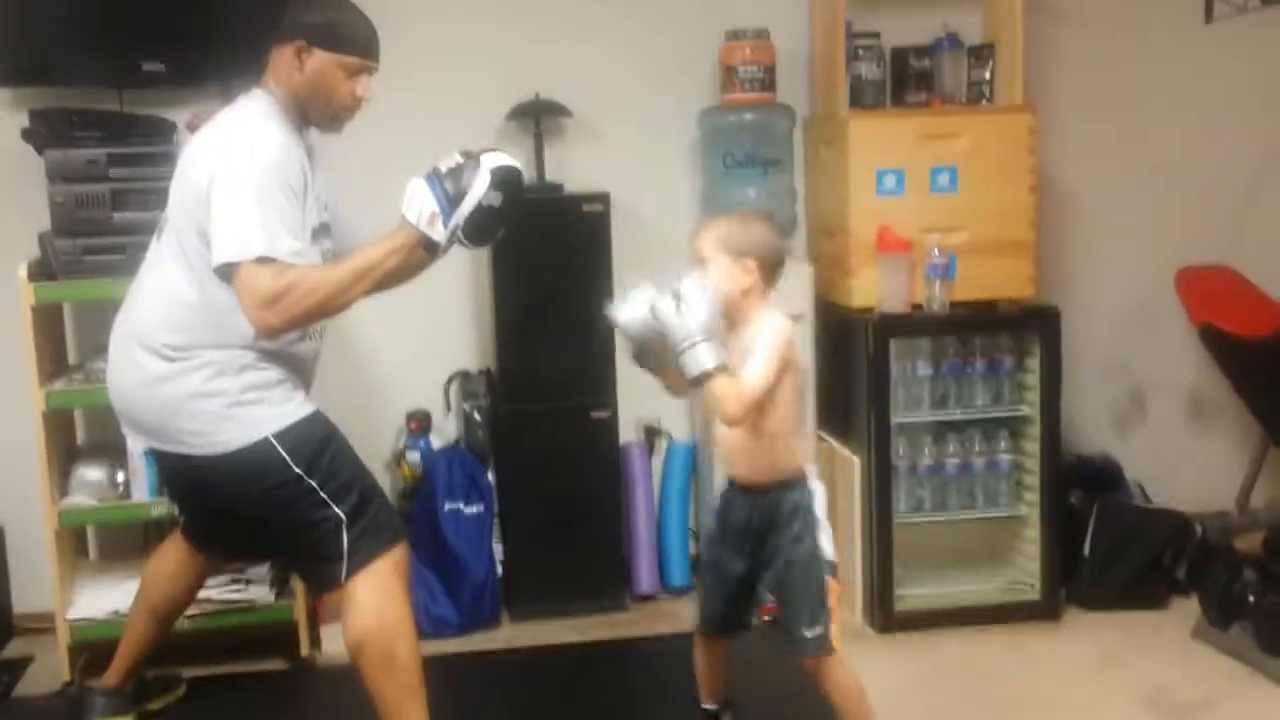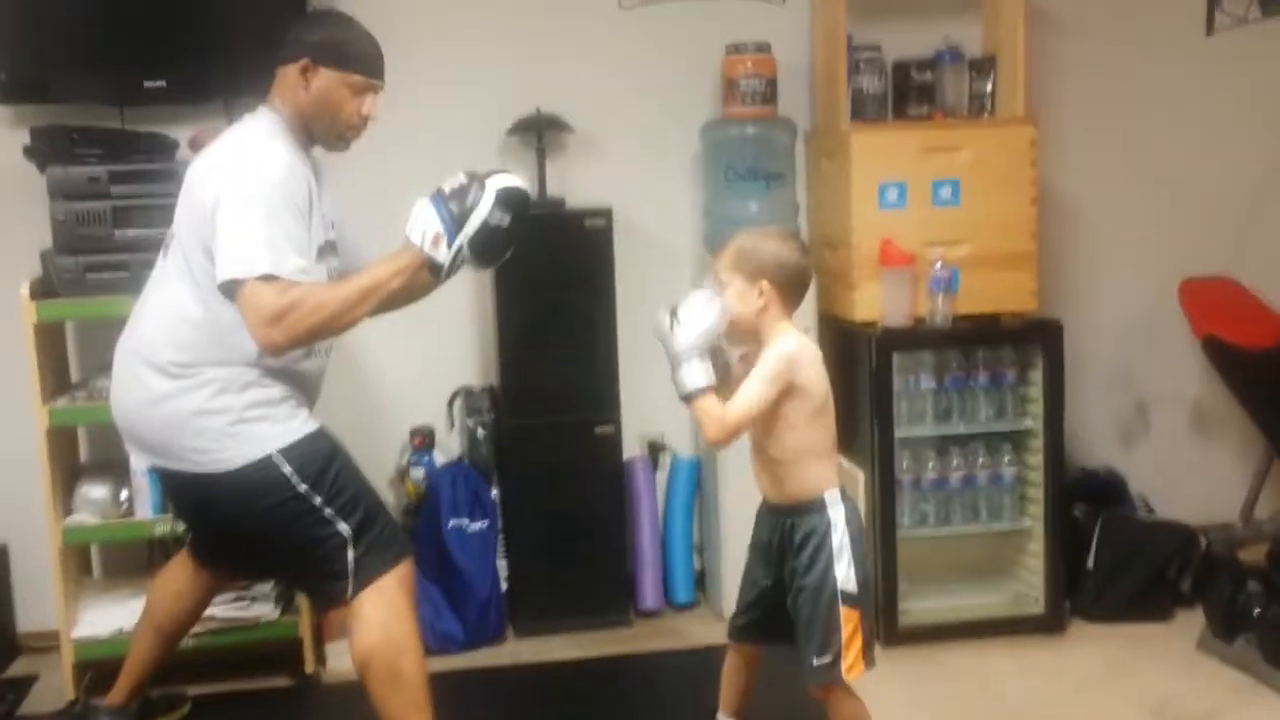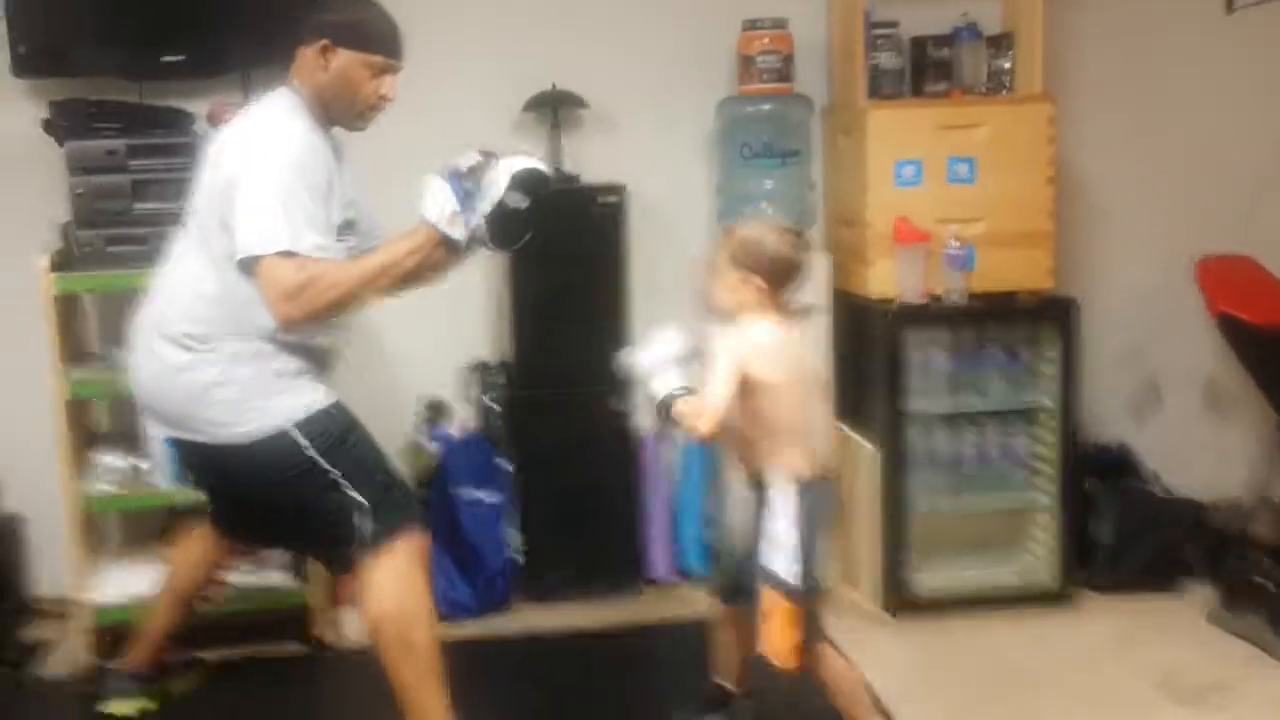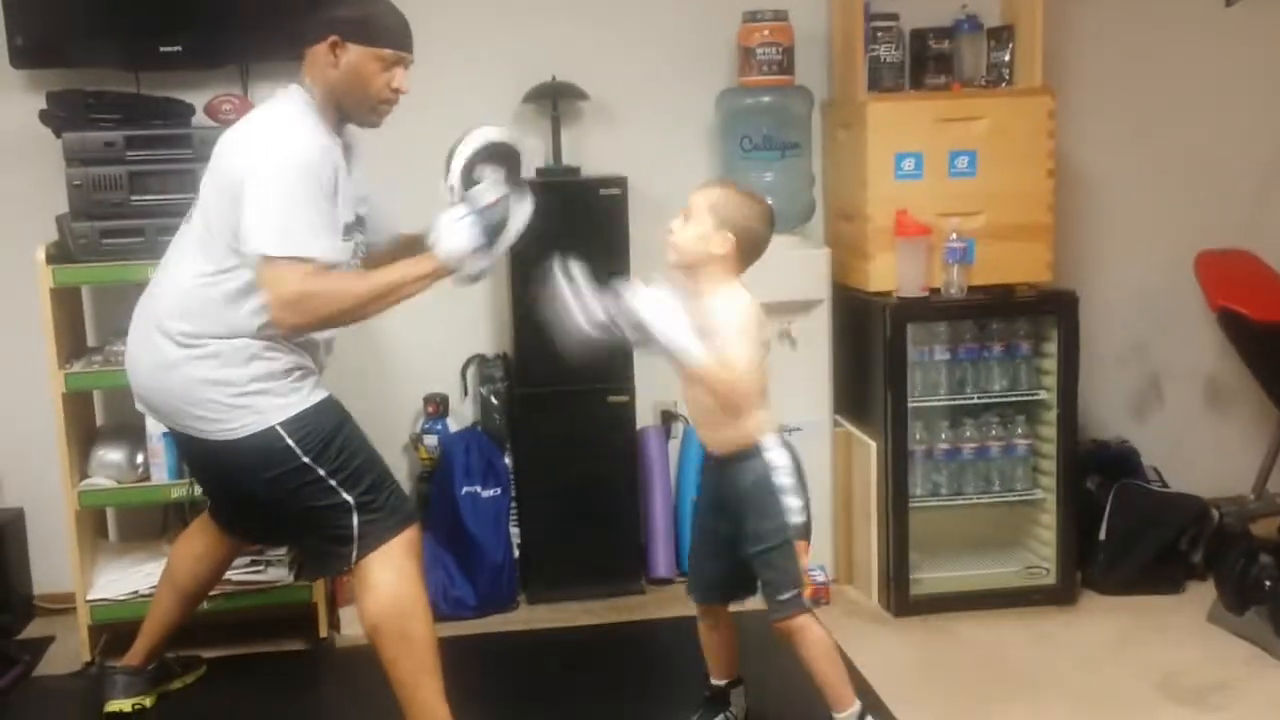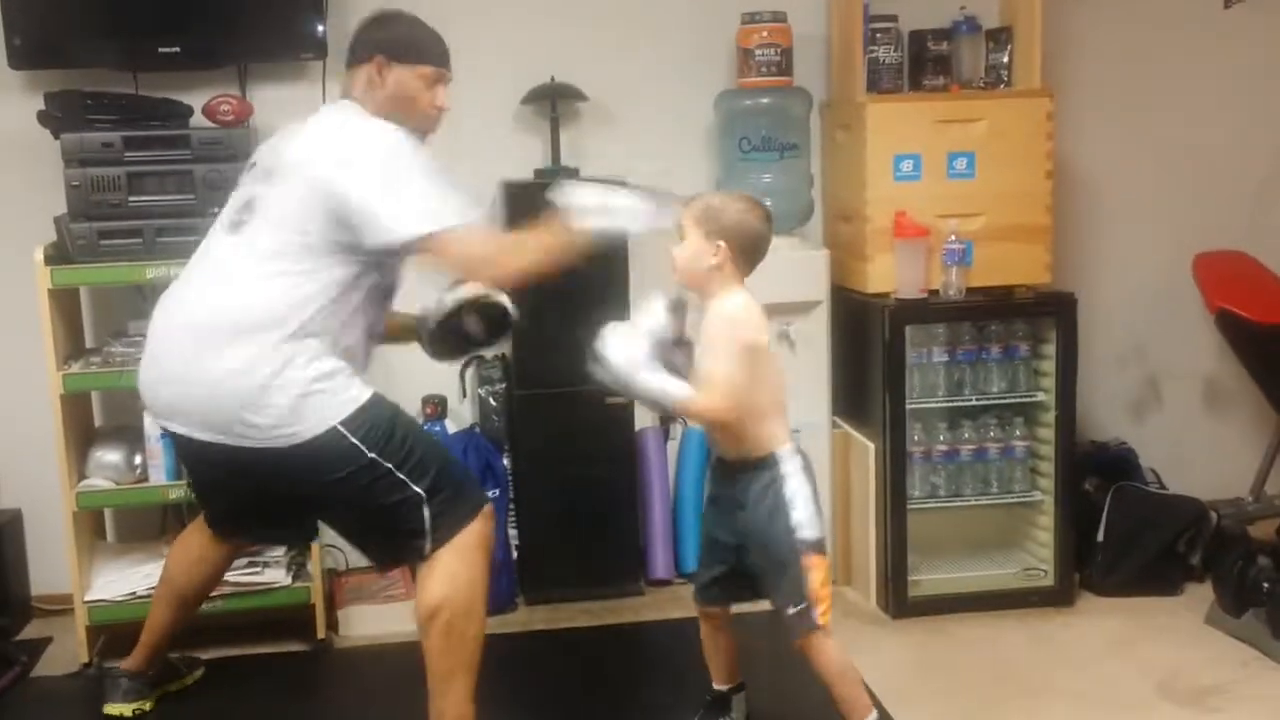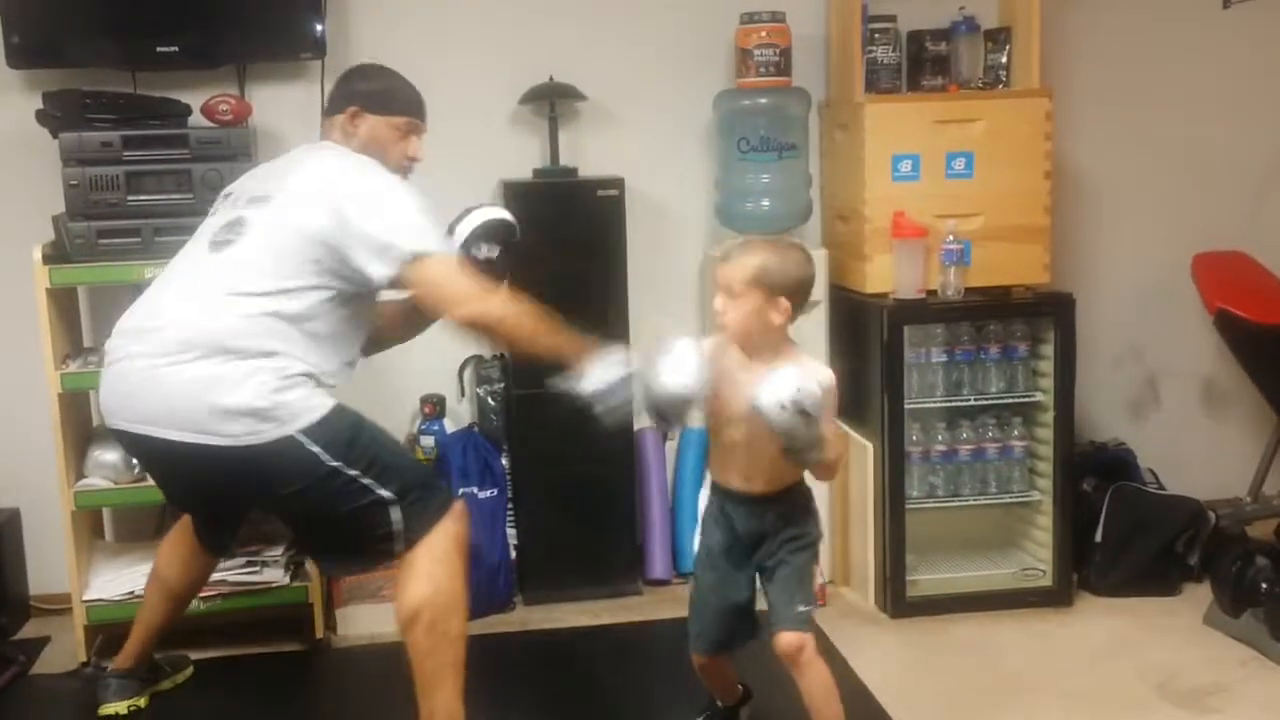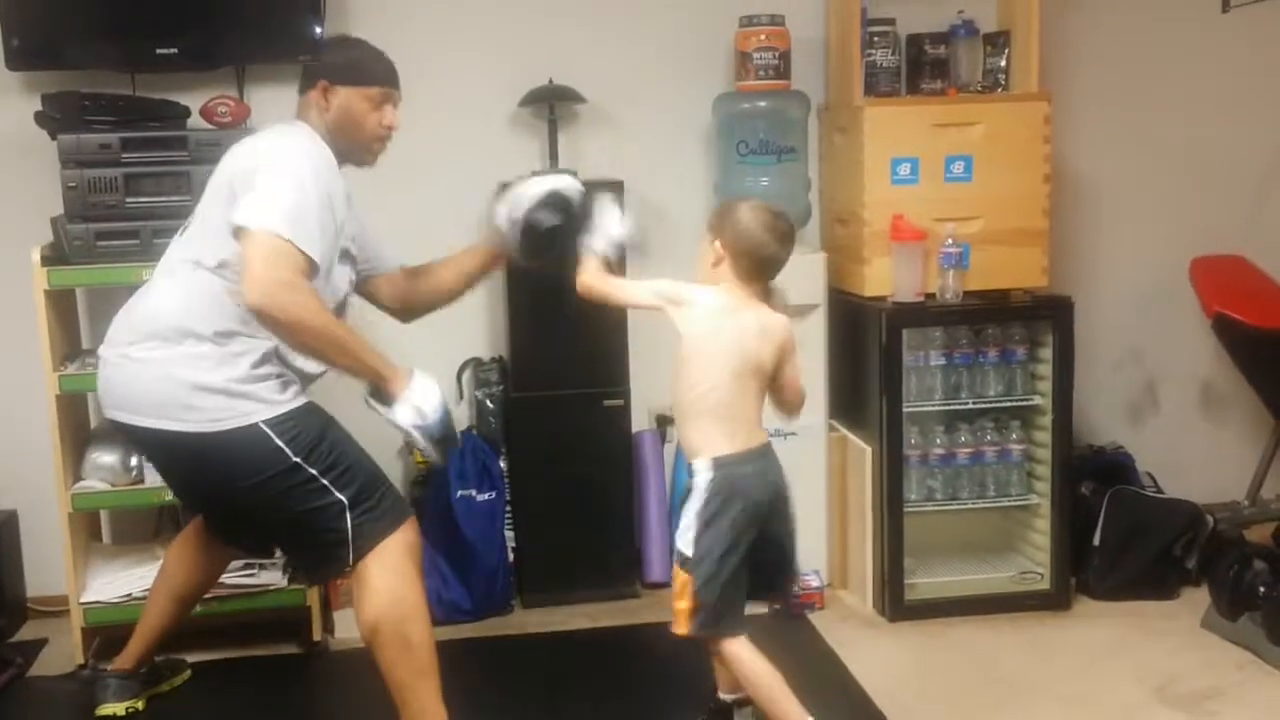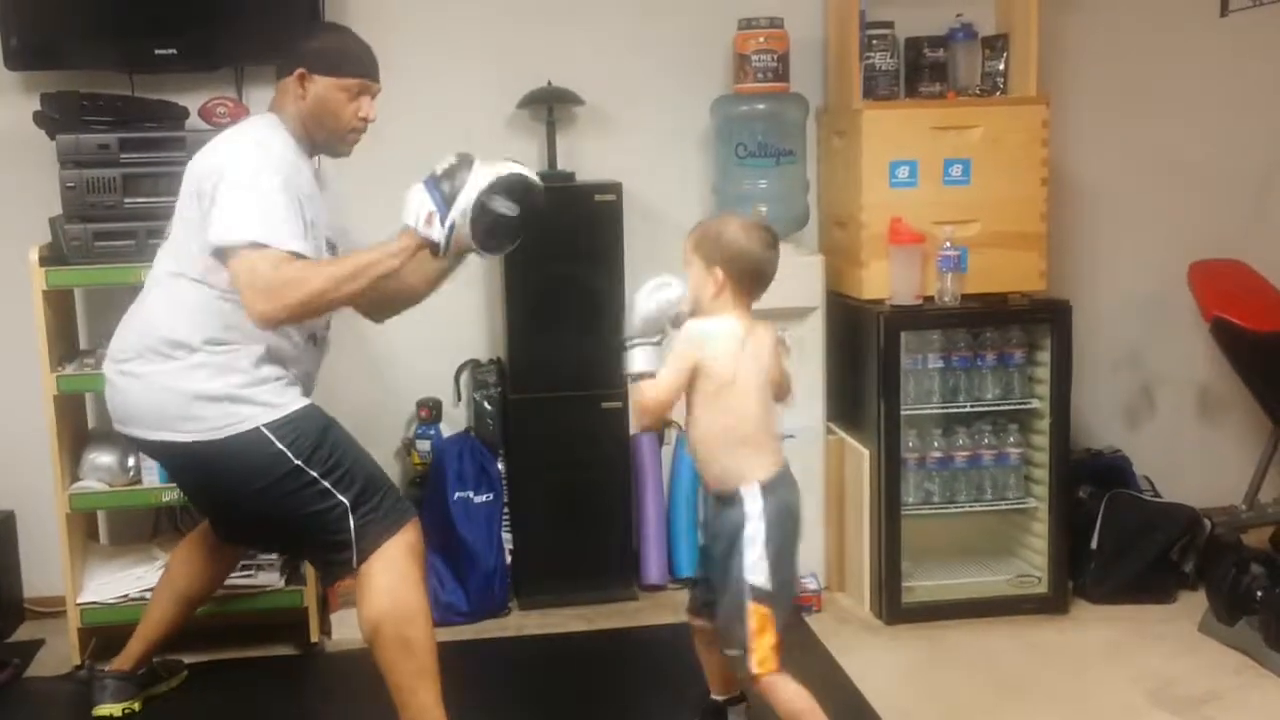
dt=0.3s
person 1, frame 1
left shoulder: (273, 142)
right shoulder: (257, 145)
left elbow: (350, 271)
right elbow: (272, 305)
left wrist: (440, 231)
right wrist: (416, 233)
left hip: (170, 387)
right hip: (213, 397)
left knee: (208, 536)
right knee: (376, 555)
person 1, frame 2
left shoulder: (281, 161)
right shoulder: (262, 163)
left elbow: (346, 293)
right elbow: (275, 323)
left wrist: (443, 252)
right wrist: (418, 250)
left hip: (173, 404)
right hip: (220, 413)
left knee: (218, 555)
right knee: (381, 572)
person 1, frame 3
left shoulder: (304, 141)
right shoulder: (279, 142)
left elbow: (363, 268)
right elbow: (295, 298)
left wrist: (461, 230)
right wrist: (433, 229)
left hip: (192, 373)
right hip: (236, 384)
left knee: (237, 522)
right knee: (395, 541)
person 1, frame 4
left shoulder: (328, 142)
right shoulder: (288, 143)
left elbow: (368, 261)
right elbow: (296, 303)
left wrist: (464, 228)
right wrist: (440, 255)
left hip: (183, 367)
right hip: (223, 376)
left knee: (241, 516)
right knee: (389, 537)
person 1, frame 5
left shoulder: (309, 143)
right shoulder: (370, 147)
right elbow: (494, 266)
left wrist: (419, 328)
right wrist: (588, 221)
left hip: (182, 373)
right hip: (264, 388)
left knee: (230, 521)
right knee: (461, 527)
person 1, frame 6
left shoulder: (271, 180)
right shoulder: (364, 187)
left elbow: (351, 331)
right elbow: (470, 304)
left wrist: (434, 293)
right wrist: (588, 355)
left hip: (137, 389)
right hip: (231, 403)
left knee: (216, 518)
right knee: (436, 528)
person 1, frame 7
left shoulder: (309, 172)
right shoulder: (297, 160)
left elbow: (401, 296)
right elbow: (269, 292)
left wrist: (498, 243)
right wrist: (391, 379)
left hip: (142, 380)
right hip: (210, 391)
left knee: (228, 519)
right knee: (388, 541)
person 1, frame 8
left shoulder: (292, 168)
right shoulder: (259, 157)
left elbow: (369, 300)
right elbow: (273, 298)
left wrist: (453, 244)
right wrist: (411, 239)
left hip: (169, 388)
right hip: (210, 394)
left knee: (236, 524)
right knee: (389, 539)
person 2, frame 1
left shoulder: (774, 330)
right shoulder: (720, 327)
left elbow: (734, 408)
right elbow: (679, 383)
left wrist: (694, 340)
right wrist: (650, 343)
left hip: (790, 504)
right hip: (739, 499)
left knee: (816, 649)
right knee: (711, 626)
person 2, frame 2
left shoulder: (787, 353)
right shoulder: (772, 350)
left elbow: (719, 430)
right elbow: (733, 402)
left wrist: (688, 357)
right wrist: (707, 351)
left hip: (819, 524)
right hip: (778, 520)
left knee: (826, 677)
right knee: (744, 636)
person 2, frame 3
left shoulder: (736, 342)
right shoulder: (786, 336)
left elbow: (705, 423)
left wrist: (664, 380)
left hip: (784, 500)
right hip: (790, 493)
left knee: (797, 642)
right knee: (734, 601)
person 2, frame 4
left shoulder: (733, 306)
right shoulder: (694, 294)
left elbow: (735, 391)
left wrist: (673, 333)
right wrist: (592, 311)
left hip: (759, 471)
right hip: (720, 471)
left knee: (790, 615)
right knee: (708, 598)
person 2, frame 5
left shoulder: (731, 313)
right shoulder: (726, 310)
left elbow: (719, 411)
left wrist: (643, 378)
right wrist: (659, 362)
left hip: (775, 480)
right hip: (730, 477)
left knee: (807, 625)
right knee: (710, 604)
person 2, frame 6
left shoulder: (814, 378)
right shoulder: (718, 349)
left elbow: (833, 463)
right elbow: (708, 422)
left wrist: (806, 440)
left hip: (785, 516)
right hip: (725, 512)
left knee: (791, 643)
right knee: (705, 650)
person 2, frame 7
left shoulder: (687, 299)
right shoulder: (778, 327)
left elbow: (591, 285)
right elbow: (792, 401)
left wrist: (598, 242)
left hip: (717, 482)
right hip: (759, 471)
left knee: (718, 629)
right knee: (719, 609)
person 2, frame 8
left shoulder: (696, 336)
right shoulder: (766, 338)
left elbow: (645, 414)
left wrist: (642, 343)
left hip: (754, 509)
right hip: (738, 505)
left knee: (760, 666)
right knee: (705, 619)
